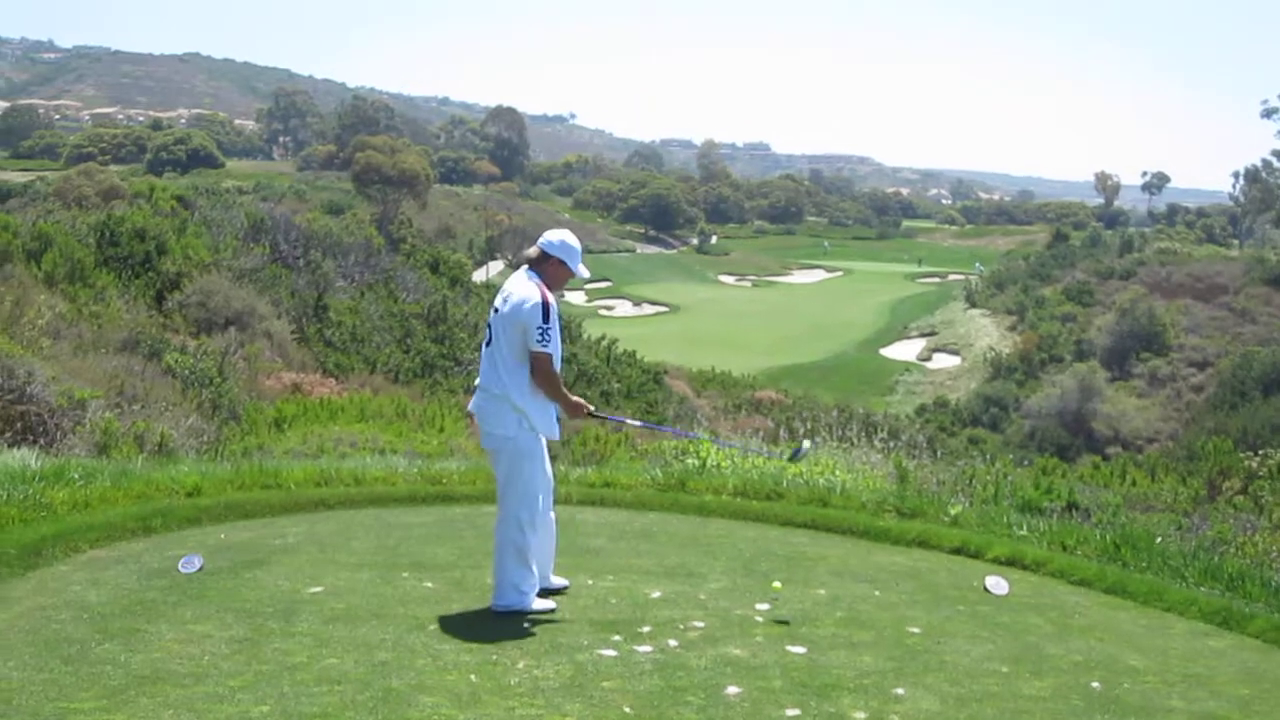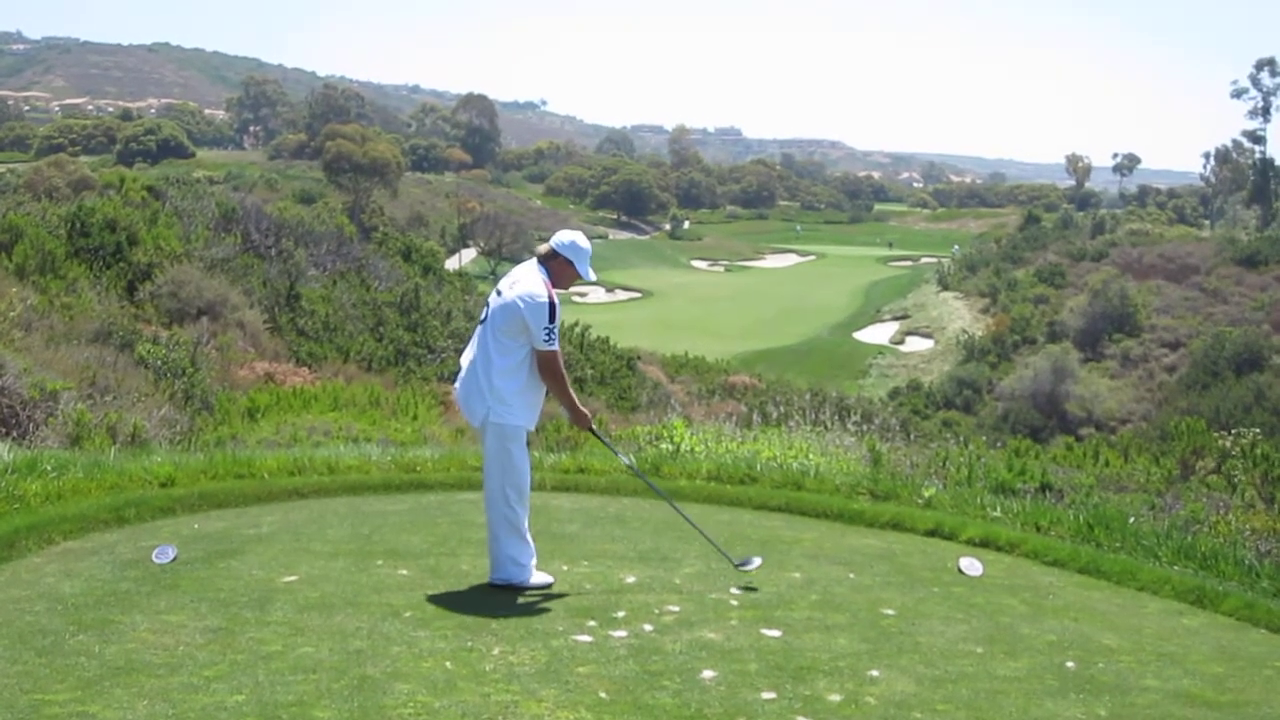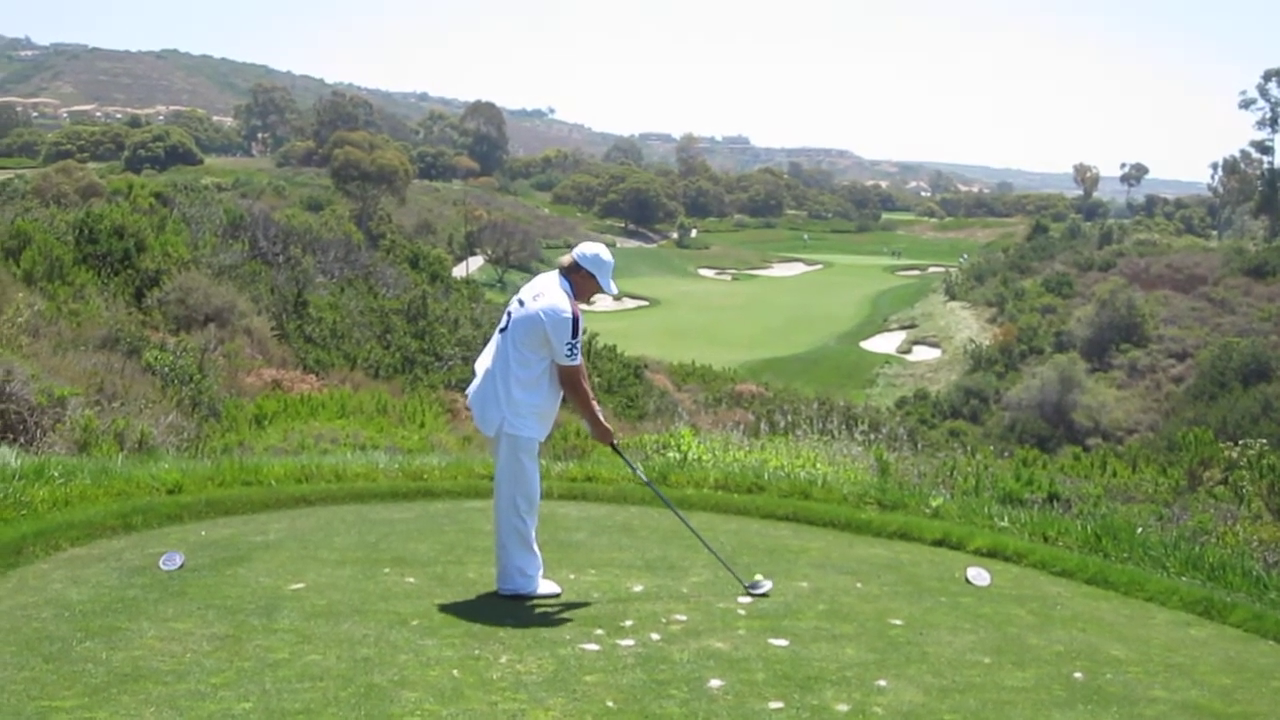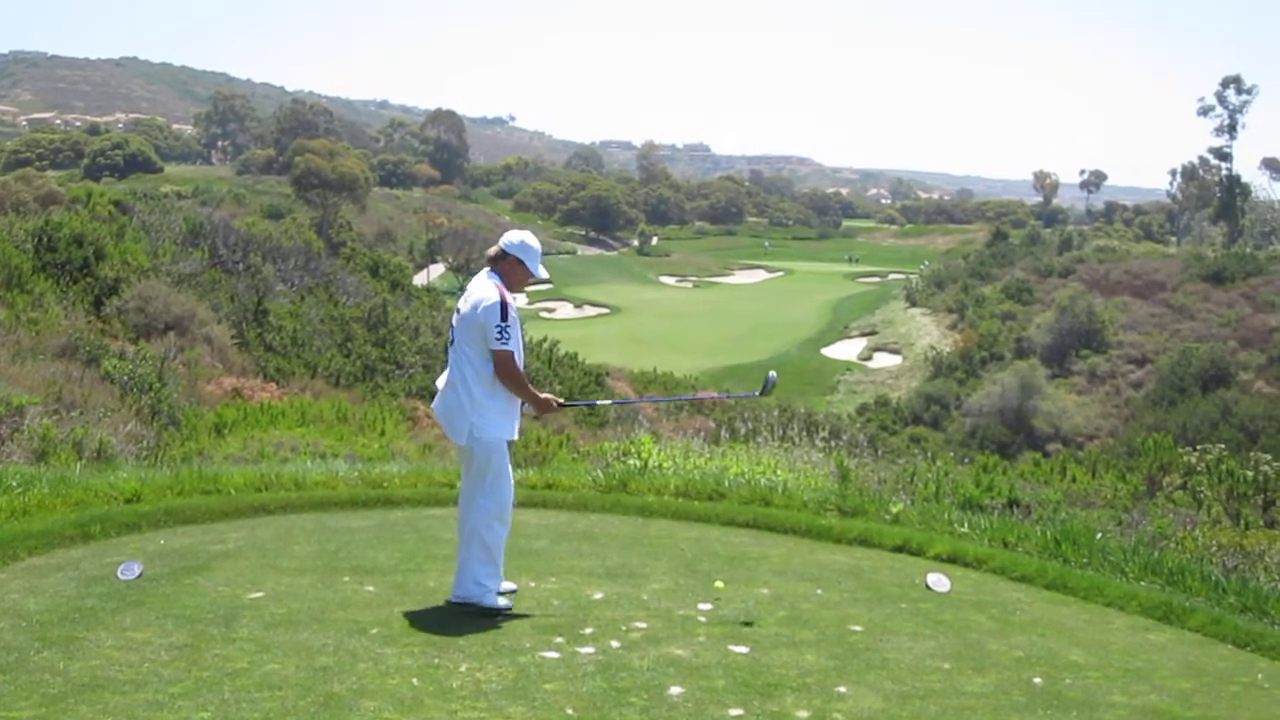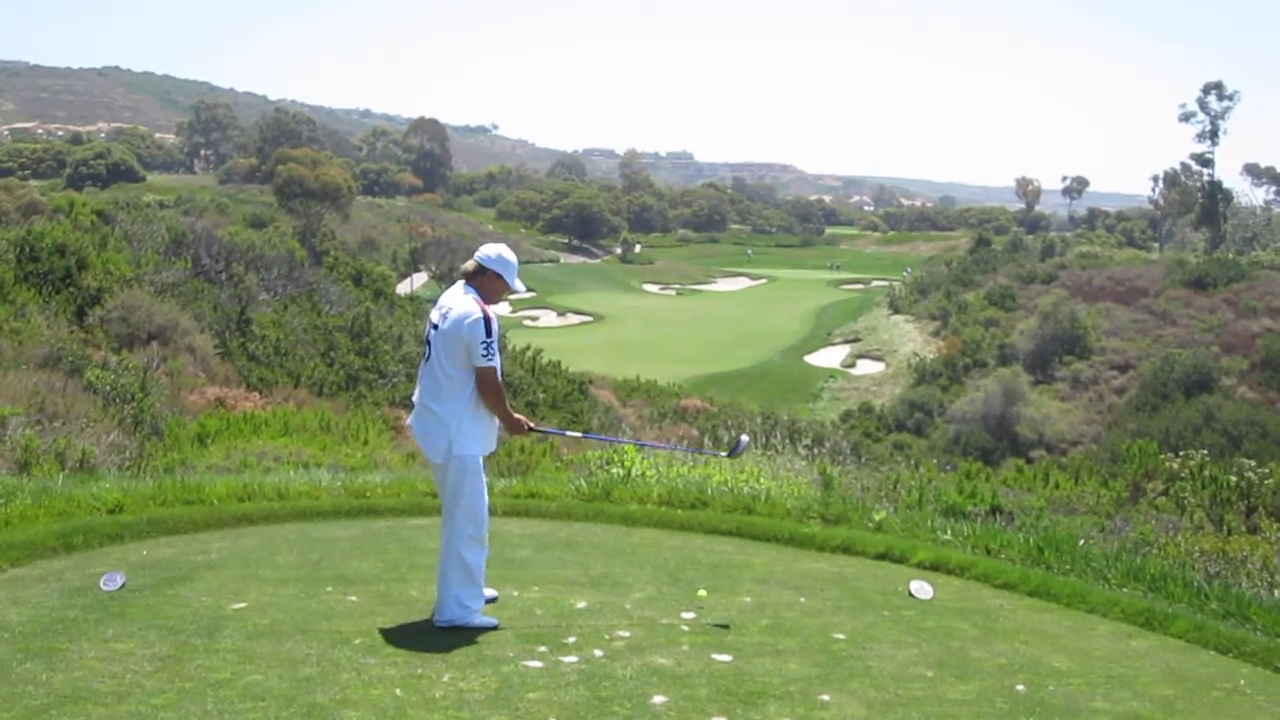
dt=1s
person 1, frame 1
left shoulder: (519, 283)
right shoulder: (539, 299)
right elbow: (542, 372)
left wrist: (559, 401)
right wrist: (568, 403)
left hip: (513, 409)
right hip: (514, 416)
left knee: (538, 493)
right knee: (520, 504)
left ankle: (536, 574)
right ankle: (513, 594)
person 1, frame 2
left shoulder: (525, 273)
right shoulder: (541, 297)
left elbow: (549, 354)
right elbow: (548, 367)
left wrist: (569, 398)
right wrist: (574, 410)
left hip: (495, 392)
right hip: (499, 399)
left knee: (511, 484)
right knee: (509, 486)
left ankle: (514, 563)
right ankle: (512, 568)
person 1, frame 3
left shoulder: (545, 283)
right shoulder: (563, 311)
left elbow: (574, 364)
right elbow: (571, 380)
left wrist: (593, 405)
right wrist: (596, 423)
left hip: (504, 398)
right hip: (514, 408)
left knee: (517, 494)
right knee: (519, 496)
left ankle: (520, 571)
right ankle: (519, 580)
person 1, frame 4
left shoulder: (481, 286)
right shoulder: (496, 300)
right elbow: (506, 369)
left wrist: (526, 397)
right wrist: (535, 399)
left hip: (470, 408)
right hip: (481, 414)
left knee: (479, 496)
right knee: (494, 499)
left ankle: (479, 578)
right ankle: (475, 586)
person 1, frame 5
left shoulder: (449, 299)
right shoulder: (478, 316)
right elbow: (488, 385)
left wrist: (500, 417)
right wrist: (509, 419)
left hip: (442, 421)
right hip: (456, 431)
left knee: (463, 514)
right knee: (468, 519)
left ankle: (465, 588)
right ankle: (456, 609)
